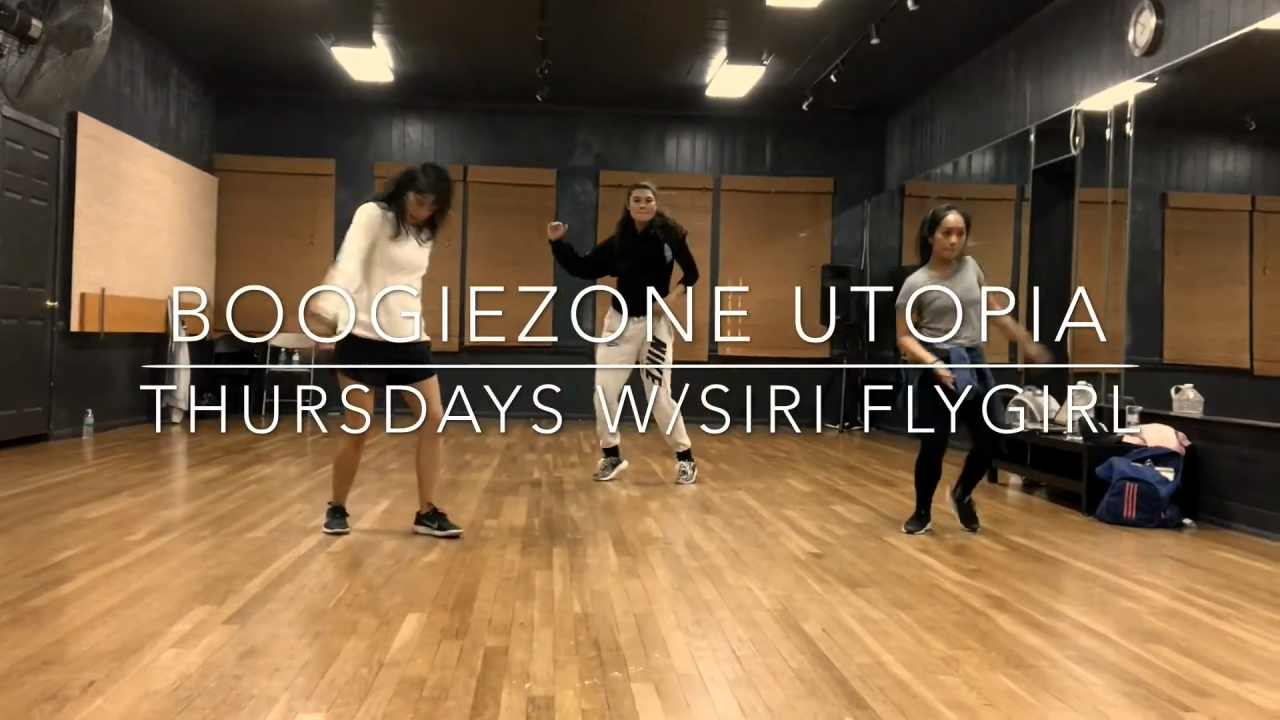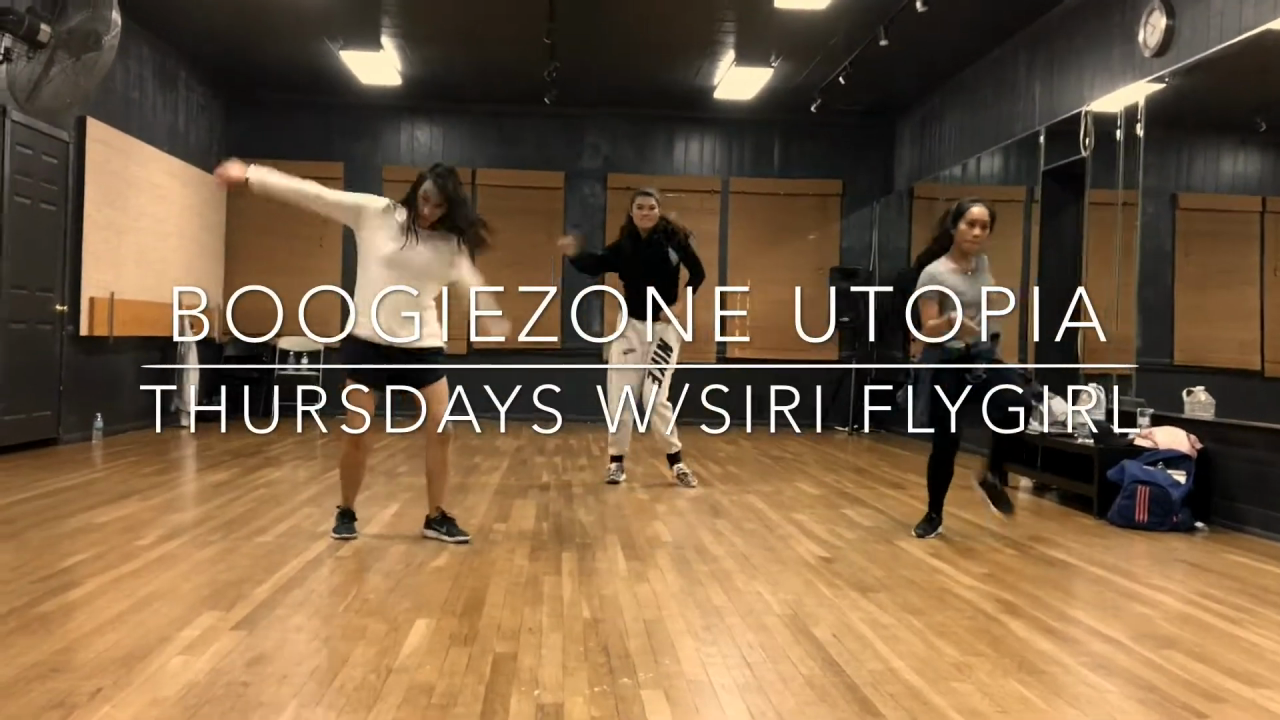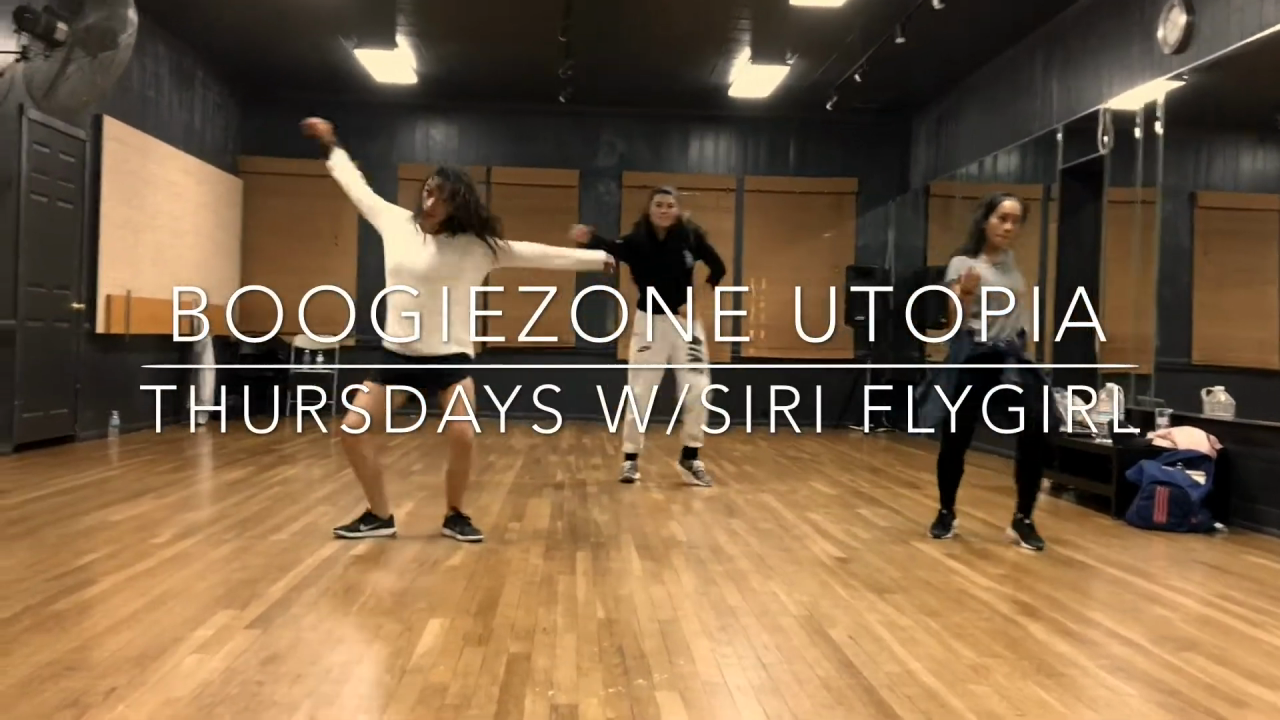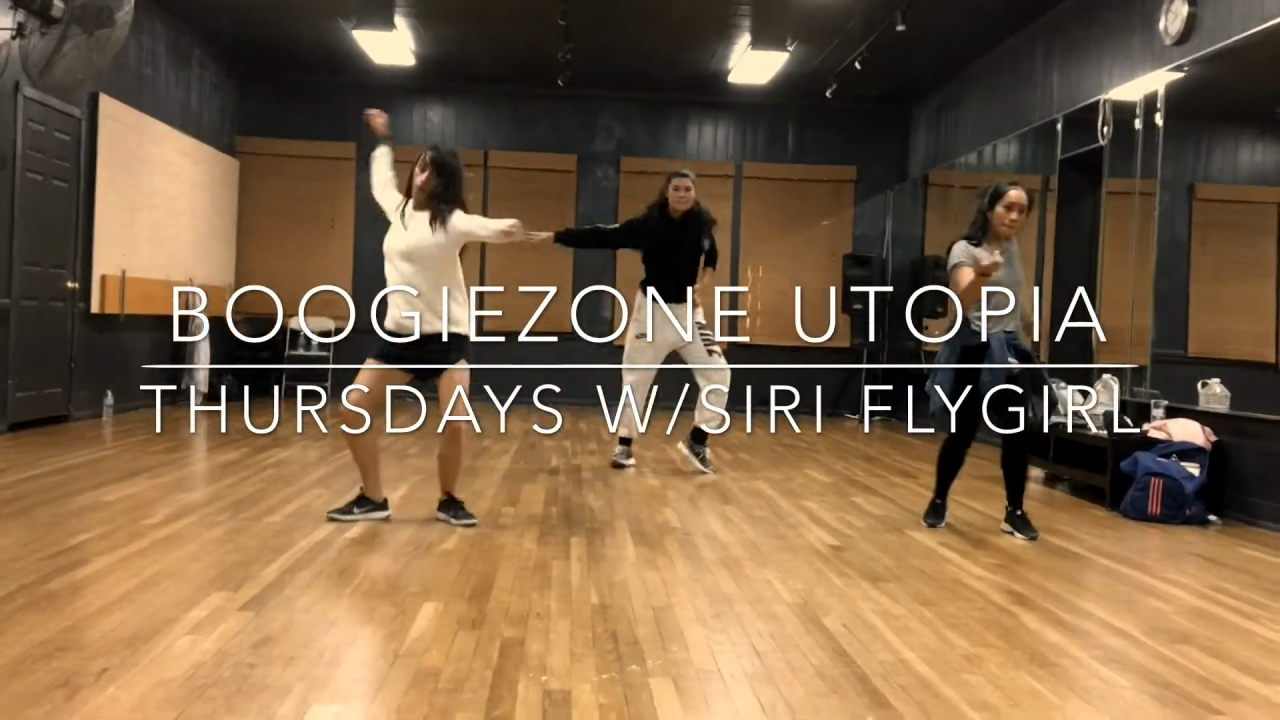
dt=0.2s
person 1, frame 1
left shoulder: (423, 236)
right shoulder: (372, 216)
right elbow: (349, 264)
right wrist: (326, 308)
left hip: (410, 340)
right hip: (364, 337)
left knee: (433, 421)
right knee: (356, 431)
left ankle: (427, 512)
right ankle: (337, 508)
person 1, frame 2
left shoulder: (451, 244)
right shoulder: (377, 213)
left elbow: (471, 285)
right elbow: (317, 195)
left wrist: (496, 325)
right wrist: (252, 176)
left hip: (422, 347)
right hip: (369, 341)
left knee: (441, 430)
right knee: (356, 434)
left ankle: (437, 517)
right ankle: (346, 511)
person 1, frame 3
left shoulder: (474, 246)
right shoulder: (397, 223)
left elbow: (535, 253)
right elbow: (359, 189)
left wrist: (595, 258)
right wrist: (333, 146)
left hip: (448, 356)
right hip: (397, 354)
left knee: (462, 439)
right knee: (353, 428)
left ankle: (454, 515)
right ankle: (379, 515)
person 1, frame 4
left shoulder: (449, 219)
right shoulder: (398, 207)
left elbow: (481, 226)
right elbow: (382, 182)
left wrist: (505, 228)
right wrist: (383, 141)
left hip: (446, 334)
right hip: (398, 333)
left knee: (454, 424)
right knee: (352, 409)
left ankle: (448, 500)
right ankle: (373, 498)
person 2, frame 1
left shoulder: (970, 268)
right shoulder: (916, 284)
left elbow: (993, 309)
right elbow: (904, 337)
left wrist: (1025, 341)
right wrist: (933, 364)
left hip: (973, 365)
right hip: (936, 370)
left knee: (988, 442)
right knee: (934, 447)
left ankle: (963, 495)
right ankle: (922, 512)
person 2, frame 2
left shoulder: (982, 263)
right shoulder: (933, 274)
right elbow: (927, 330)
right wrist: (952, 322)
left hip: (984, 357)
right hip: (947, 363)
left knee: (1014, 407)
right knee: (945, 445)
left ankle: (993, 478)
right ankle: (934, 515)
person 2, frame 3
left shoulder: (1009, 259)
right shoulder: (962, 263)
right elbow: (958, 315)
right wrist: (966, 292)
left hip: (1012, 360)
right hip: (974, 359)
left knee: (1036, 437)
right knee: (954, 441)
left ankle: (1023, 519)
right ankle: (946, 512)
person 2, frame 4
left shoulder: (1012, 247)
right shoulder: (964, 250)
right elbow: (965, 298)
left wrist: (1025, 313)
right wrist: (981, 275)
left hip: (1009, 349)
right hip: (971, 347)
left knee: (1018, 431)
right knee: (961, 434)
left ankle: (1014, 512)
right ankle: (939, 500)
person 3, frame 1
left shoulder: (670, 234)
right shoulder: (616, 243)
left elbow: (691, 273)
right elbow: (582, 269)
left wrist: (676, 296)
right wrist: (558, 242)
left hip: (655, 322)
right hip: (619, 321)
left knee: (659, 394)
right knee: (604, 391)
left ankle: (685, 458)
right ankle: (612, 455)
person 3, frame 2
left shoulder: (674, 238)
right shoulder: (622, 247)
left elbow: (698, 273)
right elbow: (594, 265)
left wrist: (679, 305)
right wrist: (573, 253)
left hip: (663, 325)
right hip: (630, 325)
left knee: (655, 398)
right knee: (620, 398)
left ankle: (676, 460)
right ankle: (617, 462)
person 3, frame 3
left shoulder: (689, 237)
right shoulder: (637, 242)
left elbow: (718, 269)
right elbow: (609, 248)
right wrist: (588, 240)
left hip: (684, 323)
right hip: (648, 322)
left knee: (697, 392)
right knee: (640, 394)
left ankle: (691, 457)
right ankle: (631, 460)
person 3, frame 4
left shoulder: (699, 224)
right shoulder: (647, 225)
left elbow: (711, 257)
right elbow: (603, 236)
left wrist: (705, 282)
right wrist: (557, 236)
left hip: (687, 311)
right hip: (651, 310)
left knee: (718, 375)
right knee: (635, 380)
left ankle: (697, 441)
right ankle: (624, 445)
